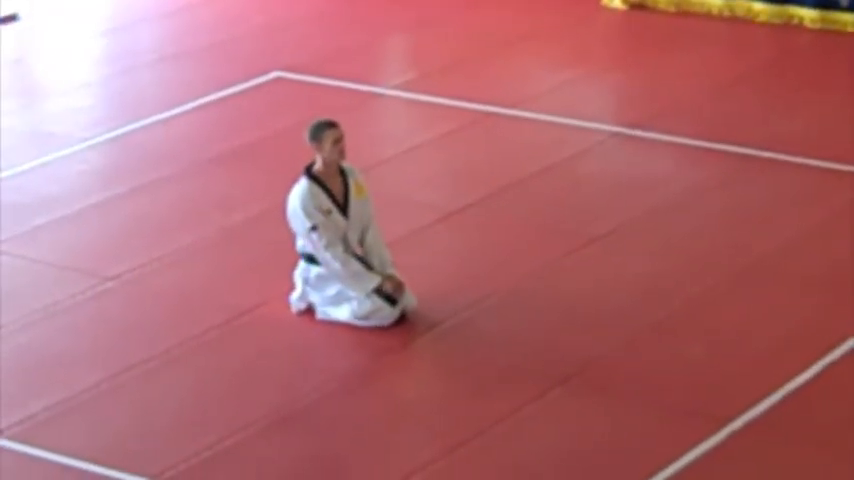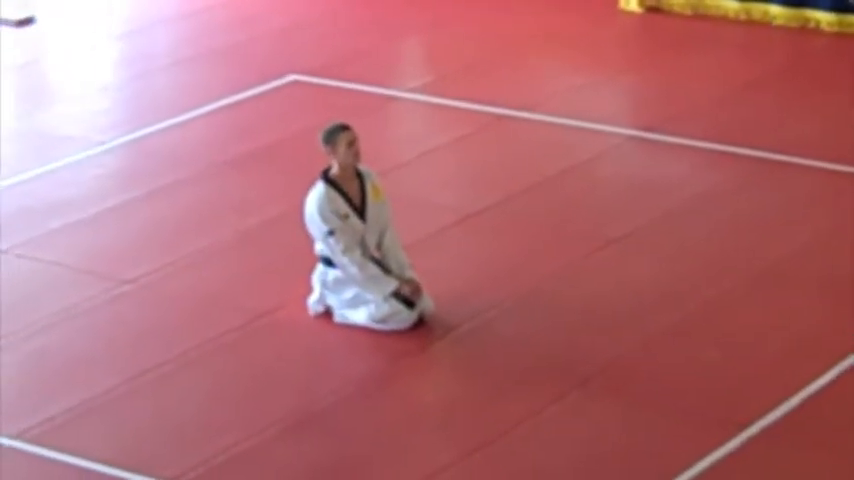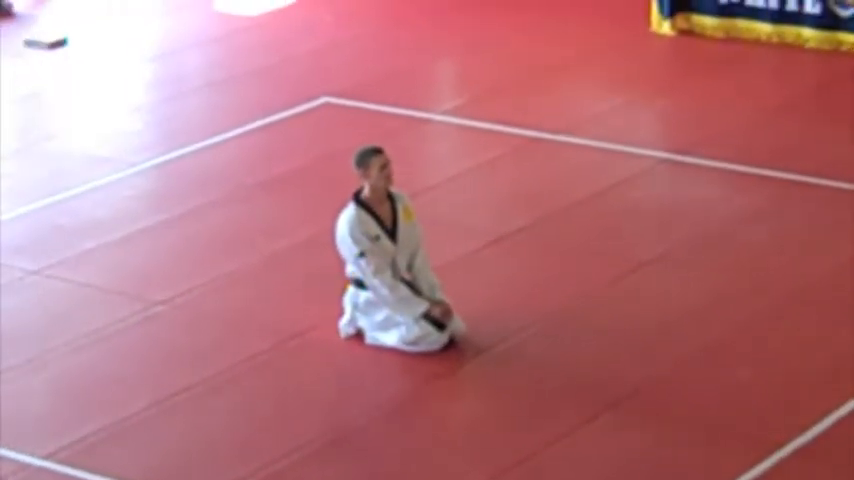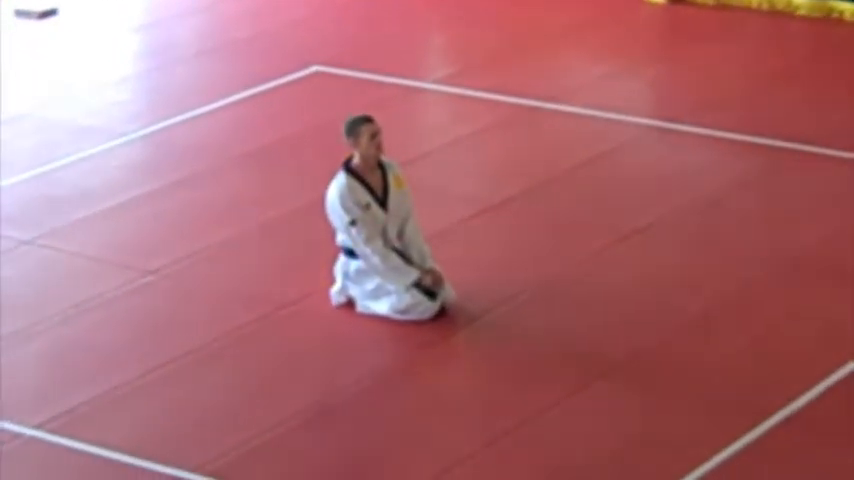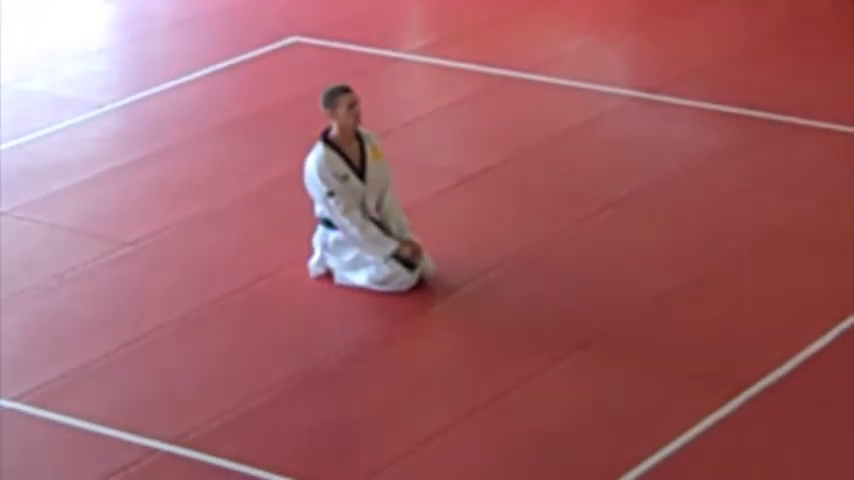
dt=0.5s
person 1, frame 1
left shoulder: (351, 176)
right shoulder: (304, 197)
left elbow: (369, 229)
right elbow: (329, 253)
left wrist: (386, 272)
right wrist: (377, 282)
left hip: (353, 260)
right hip: (325, 272)
left knee: (405, 302)
right knee: (387, 312)
right ankle: (317, 300)
person 1, frame 2
left shoulder: (368, 178)
right shoulder: (321, 201)
left elbow: (386, 232)
right elbow: (346, 257)
left wrist: (405, 274)
right wrist: (395, 286)
left hip: (372, 263)
right hip: (344, 275)
left knee: (423, 306)
right knee: (404, 315)
right ankle: (334, 302)
person 1, frame 3
left shoulder: (400, 201)
right shoulder: (352, 223)
left elbow: (417, 255)
right elbow: (378, 279)
left wrist: (435, 297)
right wrist: (426, 308)
left hip: (404, 285)
right hip: (374, 297)
left knee: (453, 328)
right knee: (433, 337)
right ankle: (364, 322)
person 1, frame 4
left shoulder: (390, 170)
right shoulder: (342, 192)
left elbow: (408, 223)
right elbow: (368, 247)
left wrist: (426, 265)
right wrist: (416, 276)
left hip: (395, 253)
right hip: (365, 266)
left knee: (444, 296)
right knee: (425, 305)
right ankle: (354, 291)
person 1, frame 5
left shoulder: (368, 141)
right shoulder: (320, 163)
left elbow: (386, 195)
right elbow: (346, 218)
left wrist: (405, 236)
right wrist: (395, 248)
left hip: (374, 225)
right hip: (344, 237)
left knee: (423, 267)
right knee: (403, 277)
right ankle: (334, 263)
